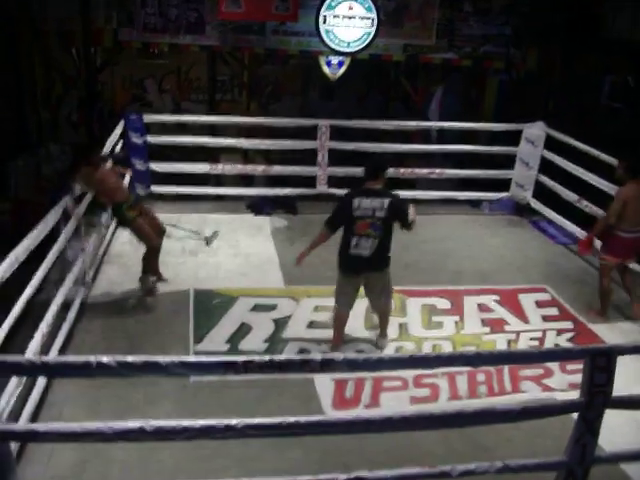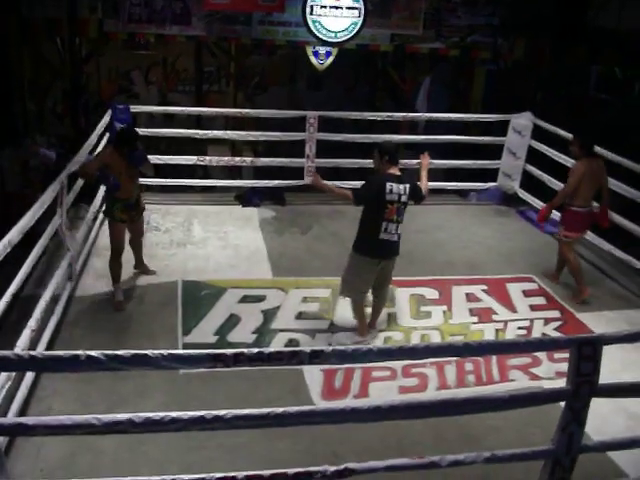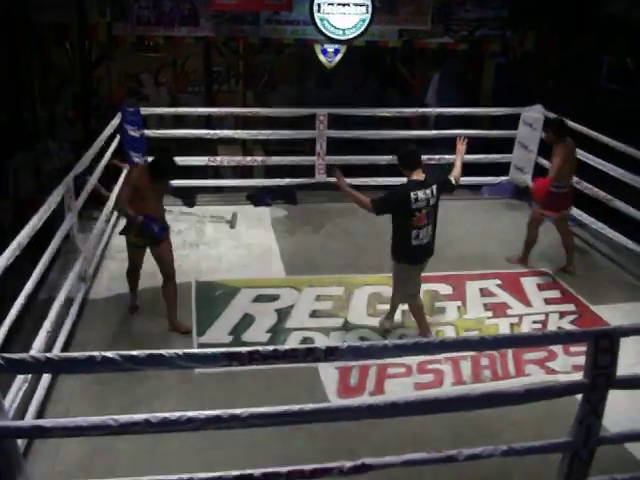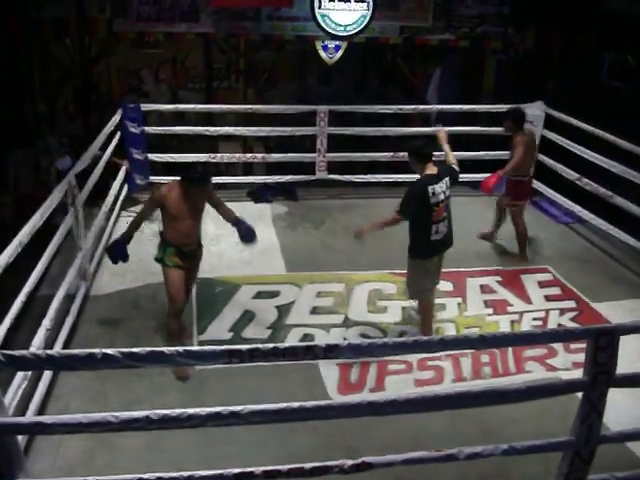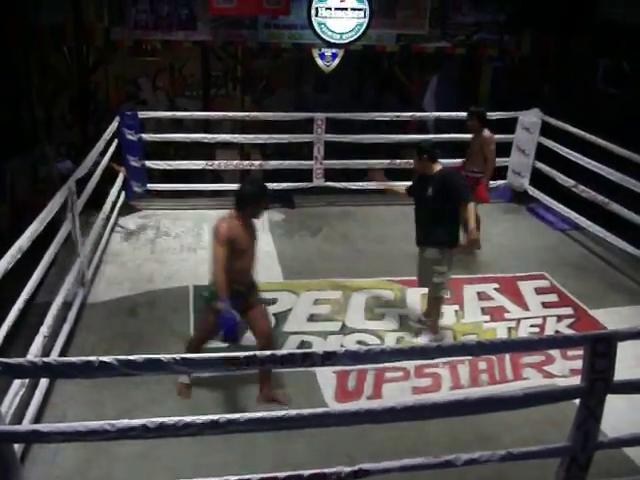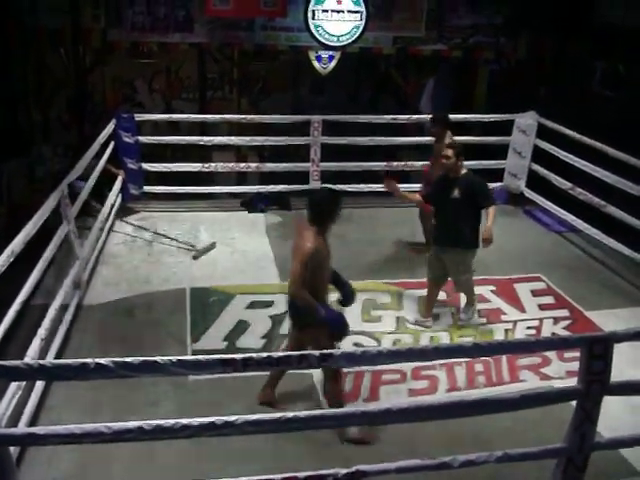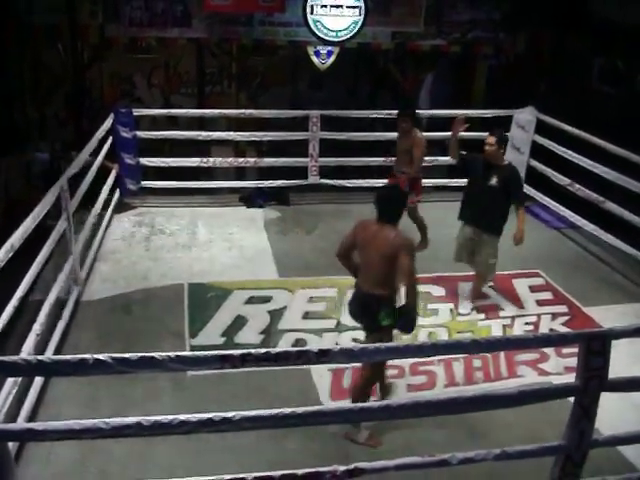
dt=0.5s
person 1, frame 1
left shoulder: (102, 165)
right shoulder: (87, 173)
left hip: (133, 202)
right hip: (124, 209)
left knee: (160, 230)
right knee: (154, 244)
left ankle: (154, 270)
right ankle: (145, 278)
person 1, frame 2
left shoulder: (135, 150)
right shoulder: (108, 154)
left elbow: (149, 170)
right elbow: (84, 171)
left wrist: (142, 161)
right wrist: (104, 178)
left hip: (135, 201)
right hip: (117, 205)
left knee: (137, 236)
right knee: (117, 251)
left ankle: (140, 265)
right ankle: (117, 291)
person 1, frame 3
left shoulder: (162, 177)
right shoulder: (136, 174)
right elbow: (121, 204)
right wrist: (142, 221)
left hip: (159, 227)
right hip: (137, 229)
left knee: (169, 274)
right knee: (134, 269)
left ankle: (173, 320)
right ankle: (133, 297)
person 1, frame 4
left shoulder: (204, 190)
right shoulder: (164, 193)
left elbow: (221, 208)
right elbow: (141, 217)
left wrist: (239, 223)
right wrist: (124, 240)
left hip: (195, 249)
right hip: (172, 252)
left knee: (185, 293)
right knee: (176, 305)
left ankle: (177, 325)
person 1, frame 5
left shoulder: (248, 221)
right shoulder: (225, 229)
right elbow: (218, 270)
right wrist: (224, 307)
left hip: (248, 288)
right hip: (224, 290)
left knee: (267, 337)
right knee: (202, 337)
left ankle: (266, 390)
right ankle: (185, 375)
person 1, frame 6
left shoulder: (307, 227)
right shoulder: (310, 246)
right elbow: (295, 289)
left wrist: (334, 277)
right wrist: (323, 312)
left hip: (311, 305)
right hip: (307, 309)
left knee: (293, 349)
right knee: (332, 369)
left ankle: (267, 392)
right ankle: (345, 429)
person 1, frame 7
left shoulder: (361, 227)
right shoulder: (401, 242)
left elbow: (341, 254)
right elbow: (410, 284)
right wrist: (411, 309)
left hip: (359, 298)
right hip: (380, 306)
left knee: (375, 357)
right knee: (372, 369)
left ankle: (383, 388)
right ankle: (354, 428)
person 2, frame 1
left shoulder: (350, 198)
right shoulder: (393, 201)
left elbow: (329, 229)
right elbow: (408, 225)
left wrist: (307, 250)
right wrist: (411, 211)
left hip: (350, 262)
right hip: (377, 264)
left knee: (342, 306)
right knee: (383, 301)
left ankle: (335, 348)
right ankle: (383, 336)
person 2, frame 2
left shoulder: (379, 182)
right shoulder: (407, 185)
left elbow: (353, 197)
right elbow: (422, 192)
left wrist: (322, 185)
right wrist: (424, 169)
left hip: (368, 248)
right hip: (391, 248)
left knee: (354, 289)
right knee: (381, 290)
left ankle: (362, 333)
right ankle: (371, 326)
person 2, frame 3
left shoulder: (402, 193)
right shoulder: (435, 183)
left elbow: (371, 206)
right elbow: (454, 178)
left wrist: (345, 187)
right wrist: (459, 155)
left hip: (407, 252)
right hip: (426, 249)
left knee: (410, 293)
right knee: (402, 284)
left ankle: (425, 334)
right ankle: (389, 317)
person 2, frame 4
left shoulder: (418, 188)
right shoulder: (446, 173)
left elbow: (400, 216)
right elbow: (453, 164)
left wrist: (371, 227)
right wrist: (444, 142)
left hip: (424, 245)
right hip: (444, 240)
left knee: (420, 288)
right knee: (430, 282)
left ankle: (427, 333)
right ankle: (427, 311)
person 2, frame 5
left shoulder: (449, 177)
right shoulder: (423, 177)
left elbow: (467, 201)
right elbow: (408, 192)
left wrist: (471, 227)
right wrist: (385, 185)
left hip: (441, 241)
right hip: (427, 239)
left knee: (436, 283)
right knee: (430, 280)
left ankle: (433, 330)
right ankle: (429, 316)
person 2, frame 6
left shoulder: (473, 182)
right shoulder: (441, 181)
left elbow: (490, 205)
right elbow: (424, 199)
left wrist: (488, 226)
right wrist: (398, 193)
left hip: (462, 242)
right hip: (440, 239)
left knee: (462, 280)
right knee: (434, 277)
left ankle: (470, 304)
right ankle: (426, 316)
person 2, frame 7
left shoulder: (510, 173)
right shoulder: (477, 162)
left elbow: (519, 203)
right elbow: (455, 157)
left wrist: (520, 228)
right wrist: (454, 136)
left hip: (490, 227)
right hip: (469, 220)
left knee: (483, 264)
right knee: (465, 254)
left ankle: (471, 299)
right ankle: (484, 279)
person 3, frame 1
left shoulder: (625, 191)
left elbow: (609, 217)
left wrist: (591, 235)
left hip: (619, 238)
left knee: (605, 274)
right knee: (623, 270)
left ankle: (602, 311)
person 3, frame 2
left shoulder: (579, 167)
right shoulder: (599, 163)
left elbow: (566, 192)
right elbow: (604, 188)
left wrist: (548, 207)
right wrist: (604, 208)
left hip: (574, 212)
right hip: (587, 212)
left knee: (567, 251)
right knee: (564, 244)
left ankle: (582, 289)
right ankle: (556, 274)
person 3, frame 3
left shoulder: (559, 149)
right shoulder: (569, 143)
left elbow: (556, 166)
left wrist: (547, 181)
left hip: (554, 193)
right hip: (566, 192)
left knee: (533, 225)
right knee: (564, 228)
left ankle: (523, 259)
right ankle: (570, 265)
person 3, frame 4
left shoulder: (520, 139)
right shoulder: (528, 133)
left elbow: (516, 160)
right elbow: (531, 156)
left wrist: (500, 174)
left hip: (518, 182)
right hip: (522, 179)
left knee: (517, 218)
right knee: (501, 204)
left ankle: (523, 255)
right ankle: (492, 234)
person 3, frame 5
left shoulder: (486, 137)
right shoulder: (476, 135)
left elbow: (491, 161)
left wrist: (484, 182)
right wrist: (462, 167)
left hip: (478, 179)
right hip: (470, 176)
left ankle: (474, 240)
right ankle: (474, 241)
person 3, frame 6
left shoulder: (446, 143)
right shoulder: (441, 136)
left elbow: (440, 170)
right wrist: (429, 166)
right hip: (432, 178)
left knee: (425, 213)
right knee: (425, 211)
left ankle: (429, 244)
person 3, frame 7
left shoulder: (417, 138)
right shoulder: (402, 133)
left elbow: (417, 163)
left wrist: (405, 179)
left hip: (411, 178)
right hip: (398, 175)
left knee: (412, 212)
left ankle: (424, 241)
